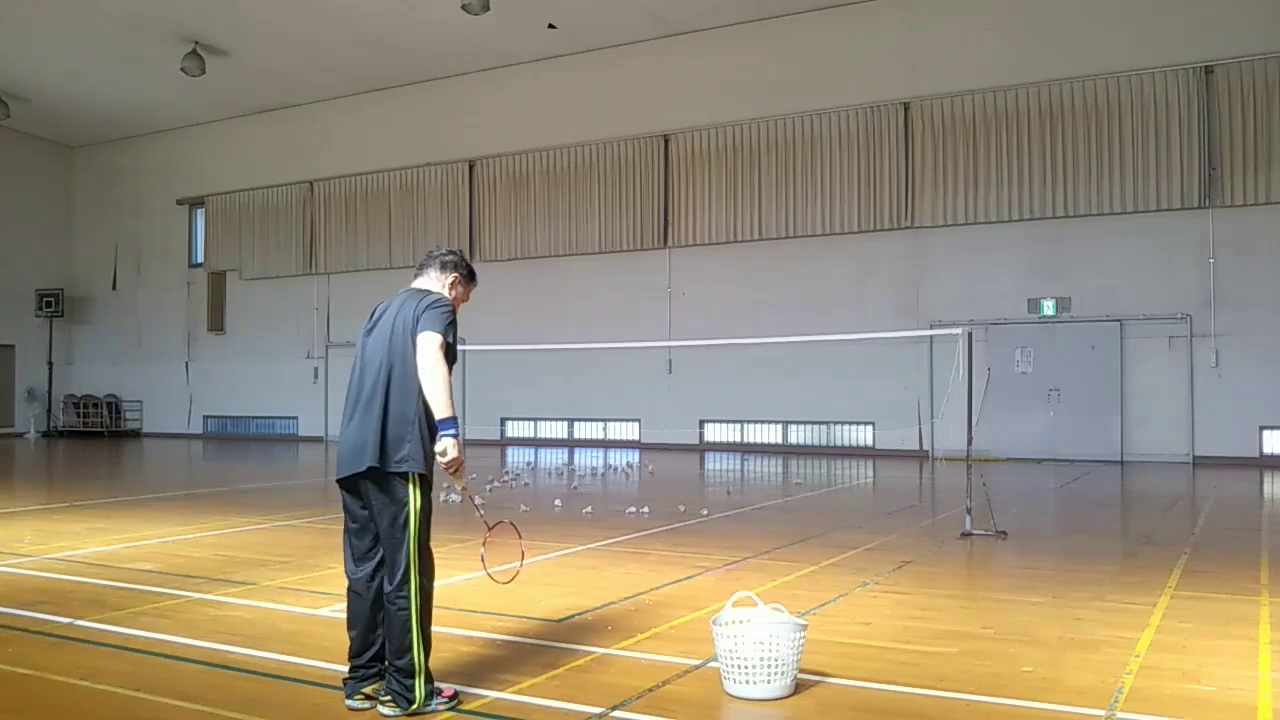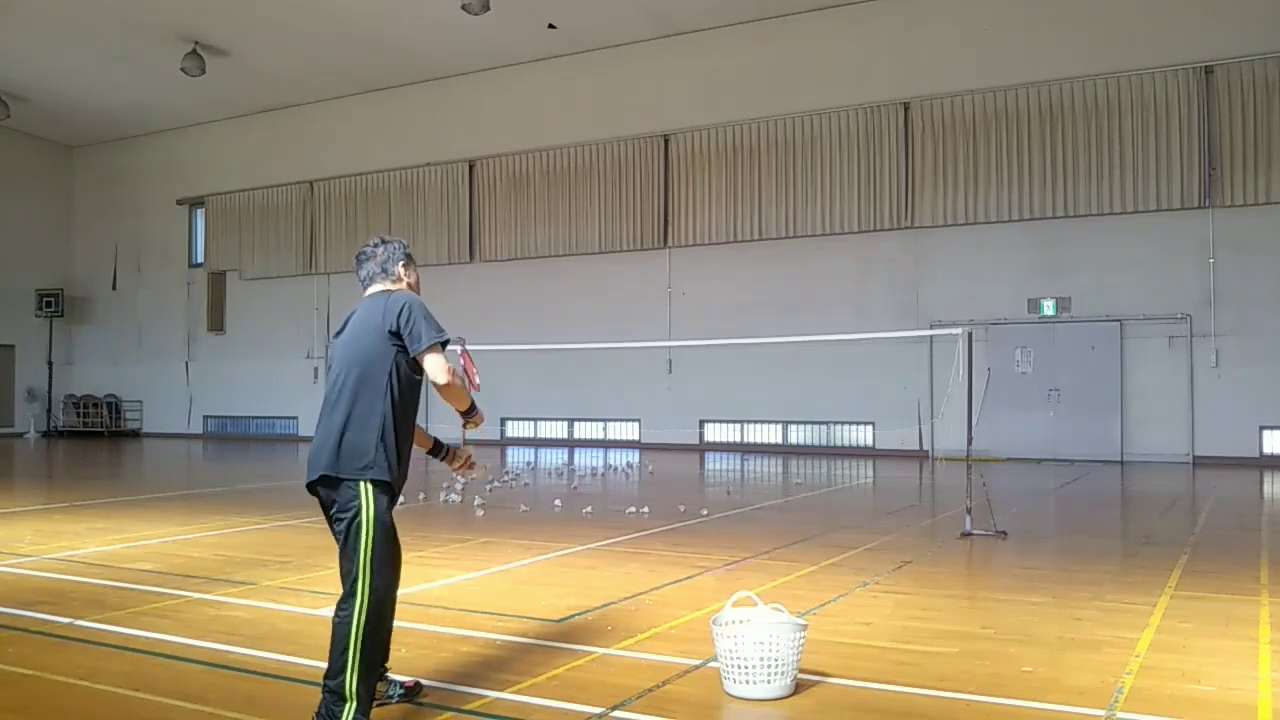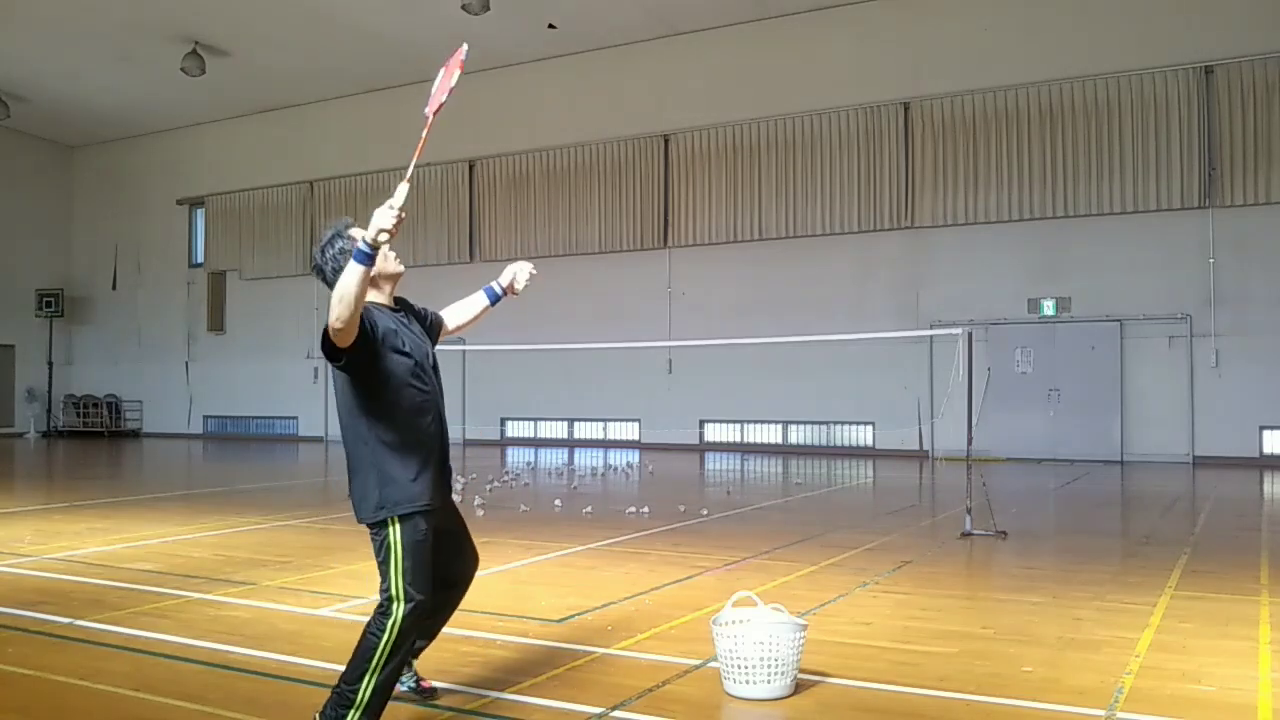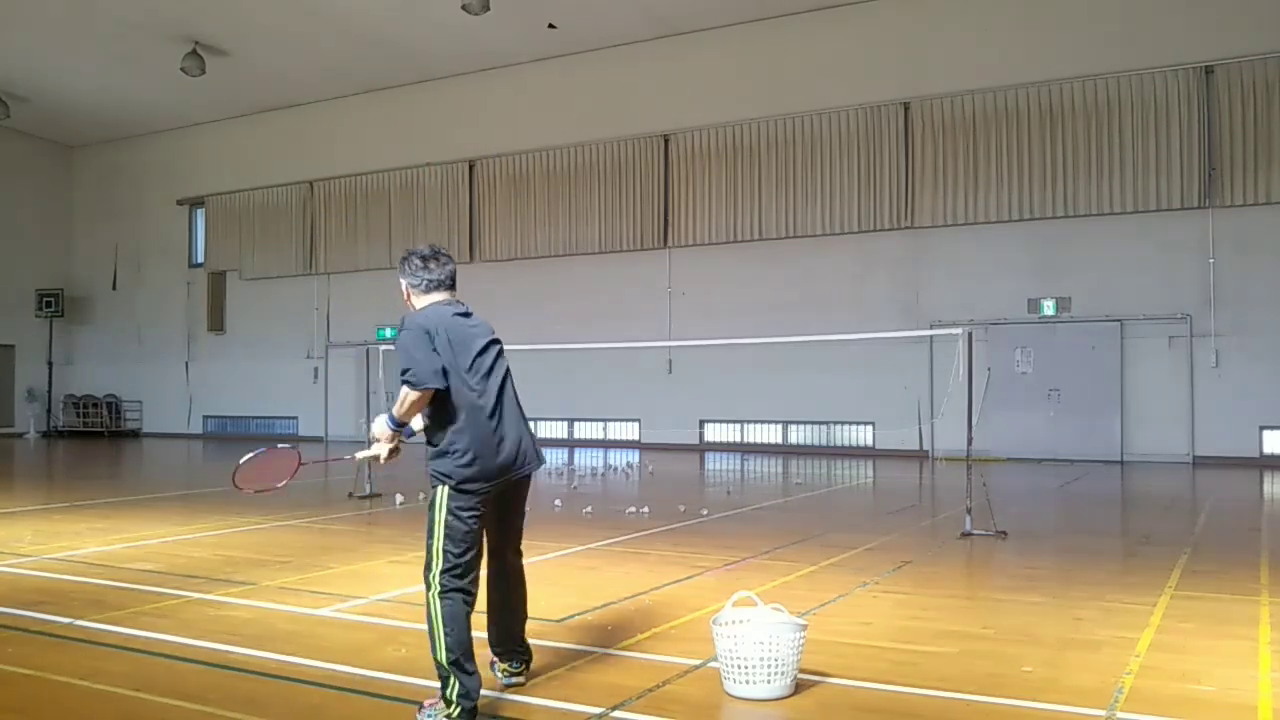
dt=1s
person 1, frame 1
left shoulder: (382, 311)
right shoulder: (433, 304)
right elbow: (429, 358)
right wrist: (448, 428)
left hip: (356, 455)
right hip: (397, 456)
left knee: (366, 571)
right knee: (407, 573)
left ankle: (365, 680)
person 1, frame 2
left shoulder: (353, 324)
right shoulder: (404, 305)
right elbow: (442, 375)
left wrist: (441, 449)
right wrist: (470, 411)
left hip: (336, 467)
right hip: (359, 471)
left knee: (380, 575)
right knee: (366, 589)
left ankle: (373, 679)
person 1, frame 3
left shoulder: (404, 313)
right shoulder: (358, 325)
left elbow: (446, 321)
right elbow: (338, 321)
left wrist: (499, 288)
right wrist: (370, 243)
left hip: (428, 485)
right hip: (392, 489)
left knee: (458, 570)
right knee: (405, 602)
left ankle: (397, 666)
person 1, frame 4
left shoulder: (417, 325)
right shoulder: (478, 325)
left elbow: (423, 386)
left wrist: (391, 422)
right wrist: (404, 431)
left hip: (465, 467)
right hip: (515, 457)
left knee: (449, 581)
right knee: (506, 562)
right ankle: (512, 659)
